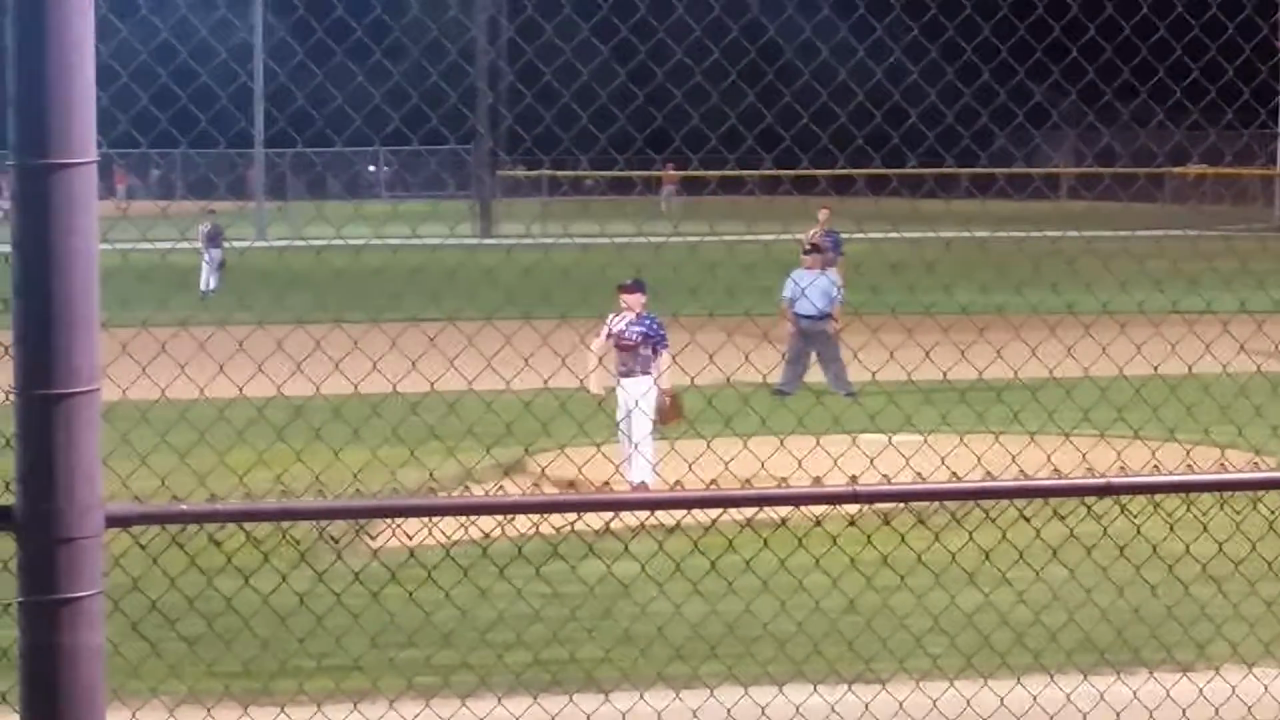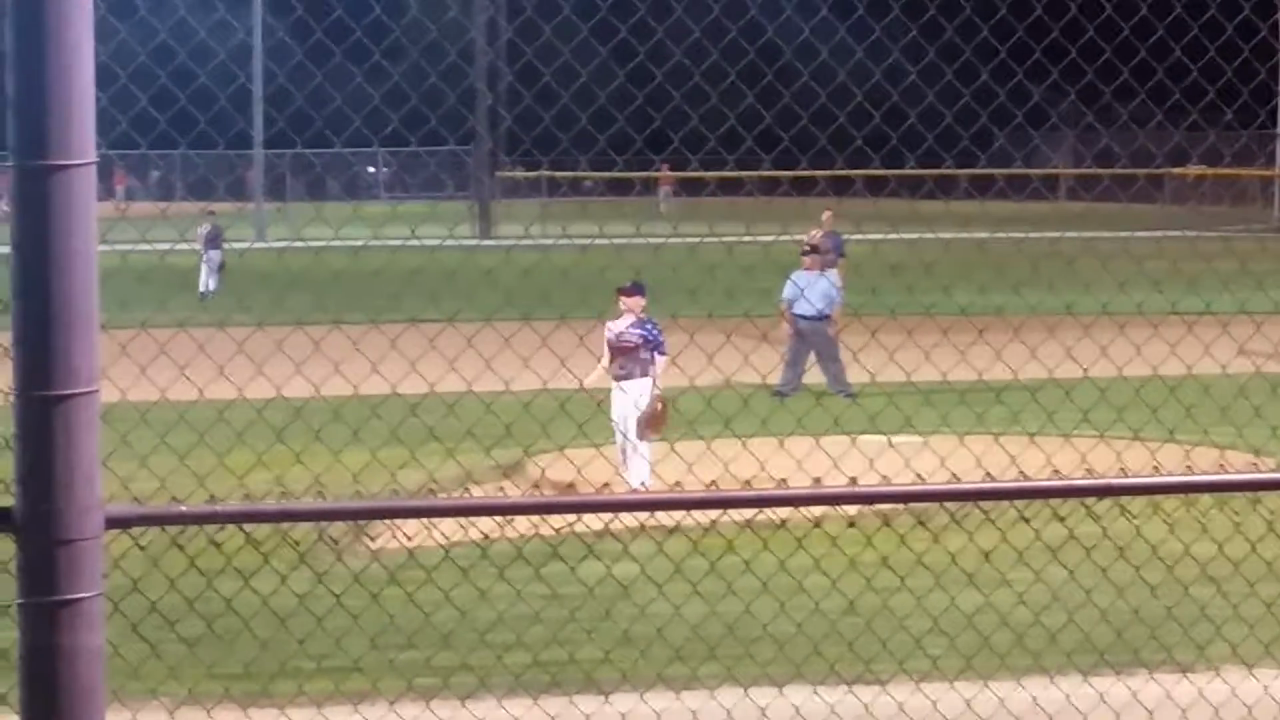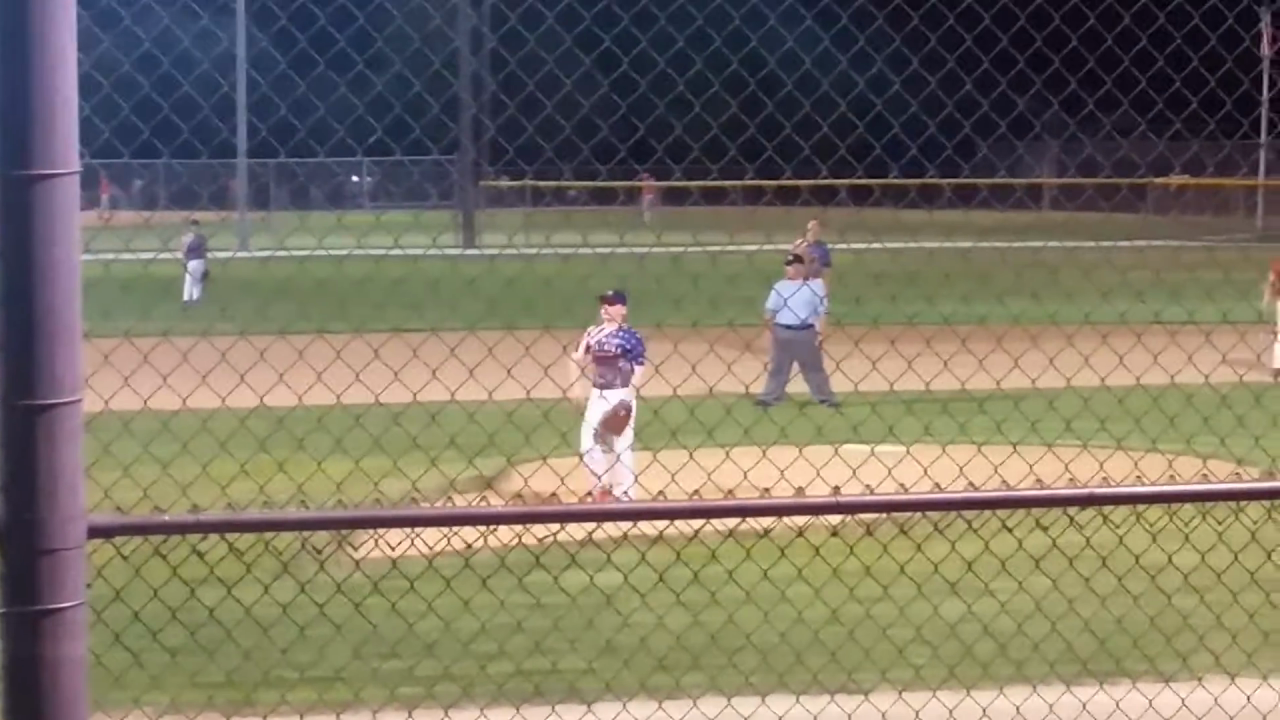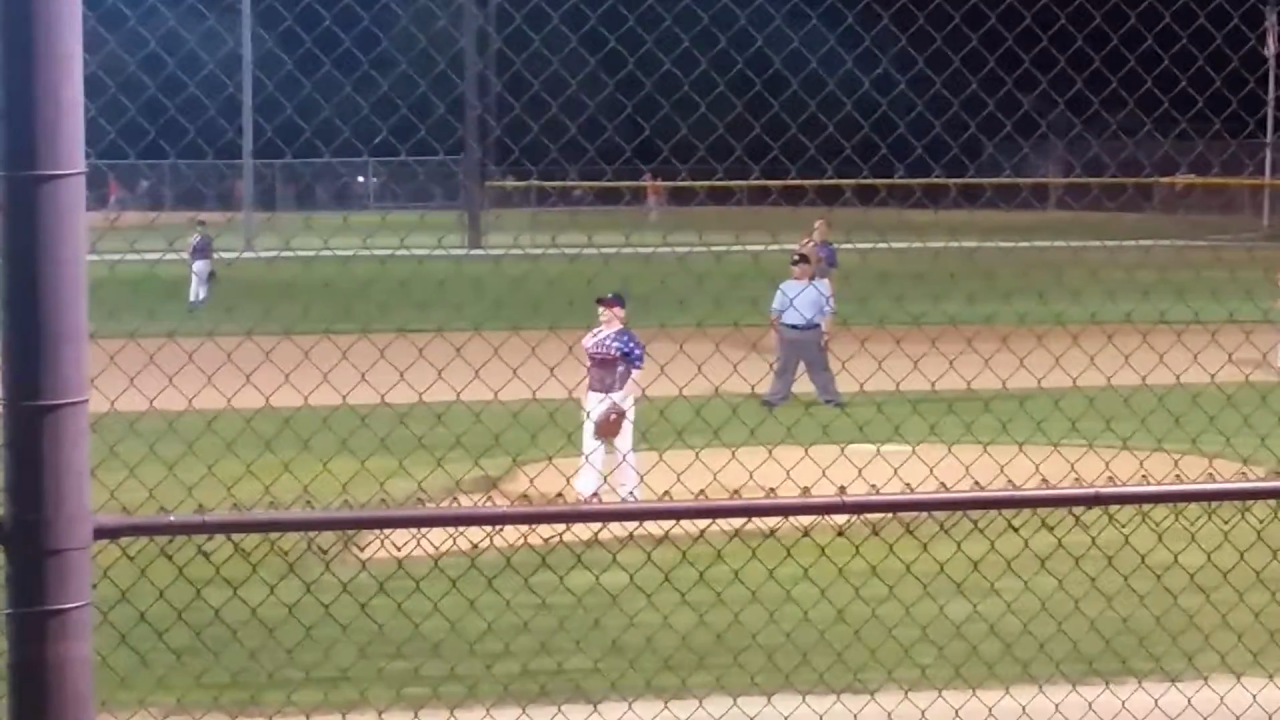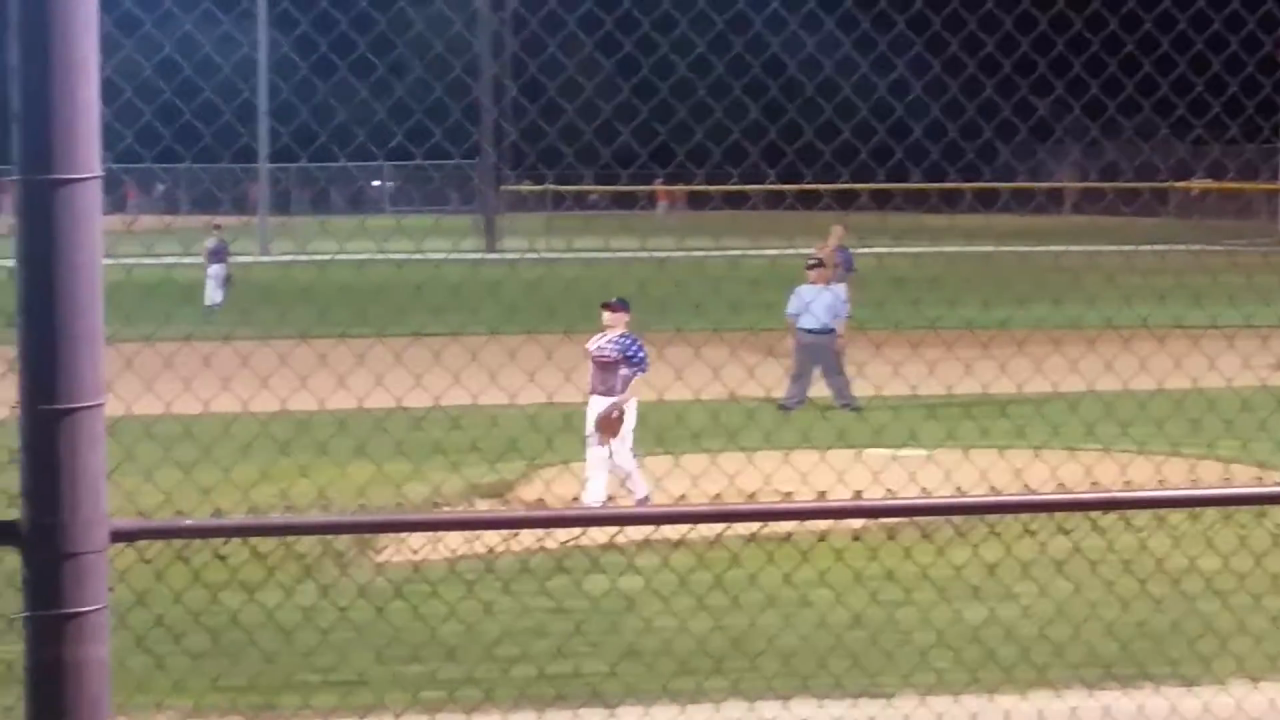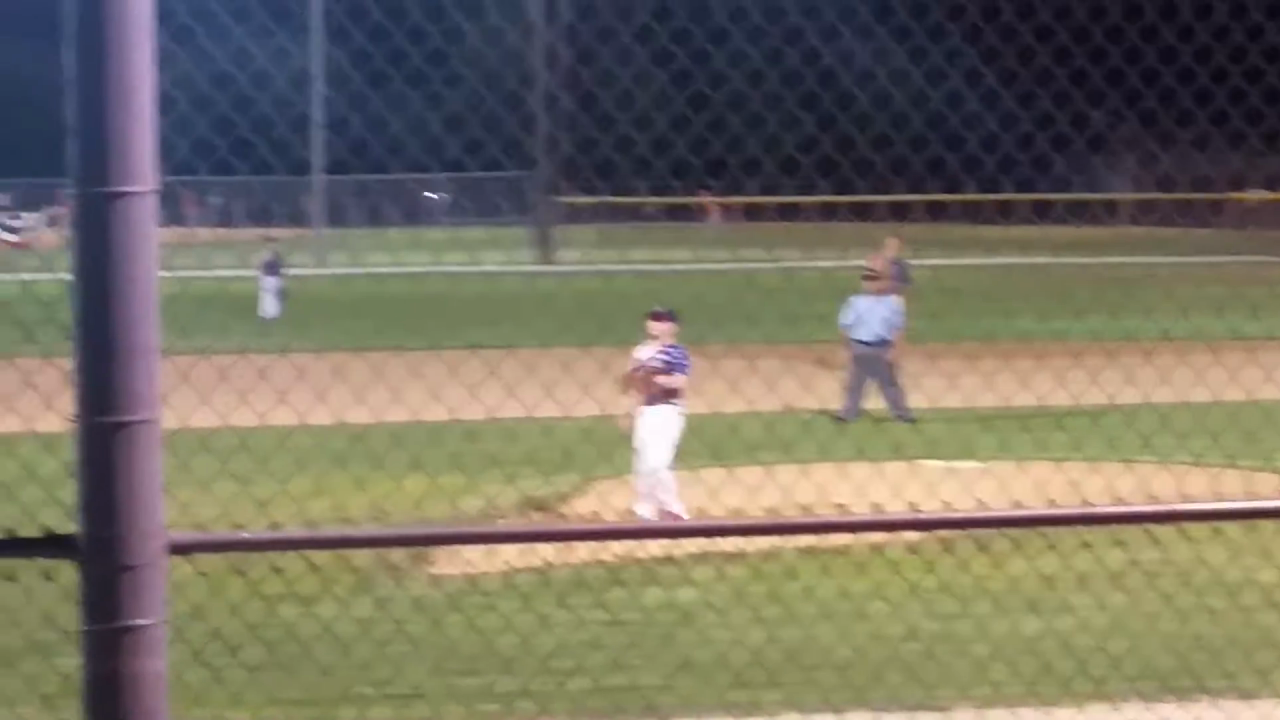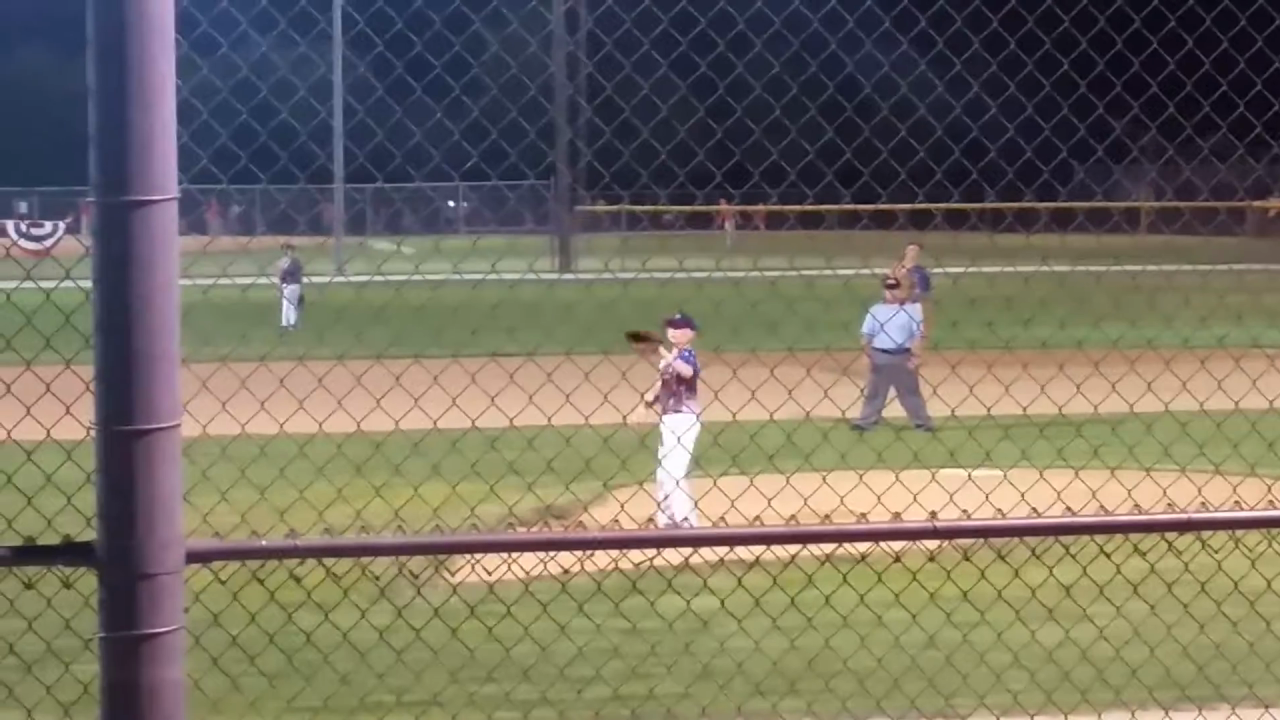
dt=0.2s
person 1, frame 1
left shoulder: (650, 323)
right shoulder: (614, 321)
left elbow: (664, 355)
right elbow: (596, 347)
left wrist: (664, 385)
right wrist: (592, 377)
left hip: (644, 383)
right hip: (623, 384)
left knee: (641, 432)
right knee: (625, 434)
left ankle: (642, 481)
right ankle: (634, 479)
person 1, frame 2
left shoulder: (649, 327)
right shoulder: (612, 326)
left elbow: (660, 360)
right elbow: (607, 360)
left wrist: (657, 391)
right wrist: (589, 379)
left hip: (640, 386)
right hip: (618, 387)
left knee: (637, 436)
right knee: (622, 438)
left ankle: (640, 486)
right ankle: (633, 481)
person 1, frame 3
left shoulder: (630, 336)
right shoulder: (592, 333)
left elbow: (639, 371)
right elbow: (578, 360)
left wrist: (626, 400)
left hip: (620, 396)
right hip: (598, 394)
left knee: (621, 446)
right knee: (588, 443)
left ankle: (624, 495)
right ankle: (602, 484)
person 1, frame 4
left shoulder: (628, 339)
right shoulder: (591, 336)
left elbow: (635, 375)
left wrist: (620, 402)
right wrist: (586, 398)
left hip: (619, 399)
right hip: (595, 398)
left knee: (623, 449)
right knee: (590, 447)
left ankle: (629, 495)
right ankle: (587, 494)
person 1, frame 5
left shoulder: (631, 343)
right shoulder: (595, 341)
left elbow: (639, 377)
left wrist: (621, 402)
right wrist: (593, 401)
left hip: (620, 403)
right hip: (597, 402)
left knee: (621, 454)
right knee: (595, 454)
left ankle: (641, 494)
right ankle: (594, 501)
person 1, frame 6
left shoulder: (676, 352)
right shoulder: (641, 351)
left elbow: (682, 382)
right elbow: (635, 384)
left wrist: (657, 379)
right wrist: (631, 411)
left hip: (667, 412)
right hip: (646, 412)
left knee: (656, 463)
right knee: (642, 465)
left ankle: (673, 509)
right ankle: (647, 513)
person 1, frame 7
left shoulder: (688, 355)
right shoulder: (668, 358)
left elbow: (687, 372)
right elbow: (659, 388)
left wrist: (662, 353)
right wrist: (647, 402)
left hip: (684, 421)
right hip: (668, 421)
left knee: (673, 473)
right knee: (664, 475)
left ankle: (686, 521)
right ankle: (667, 521)
